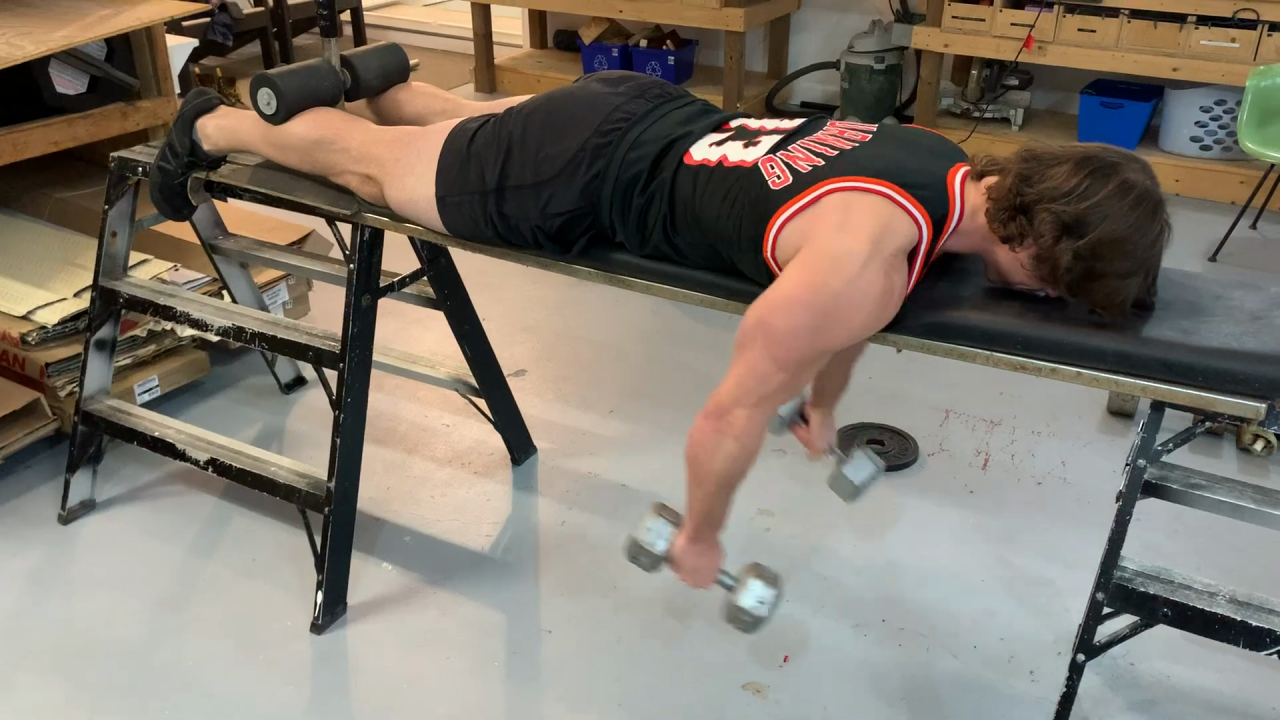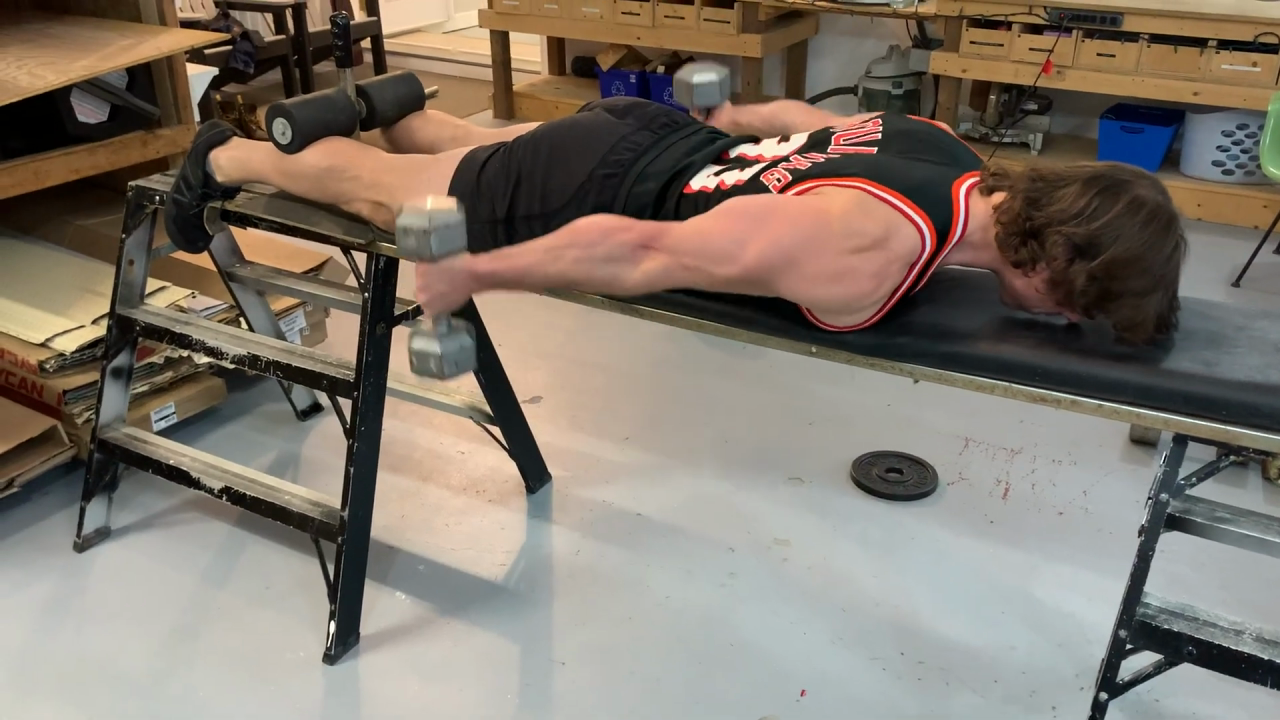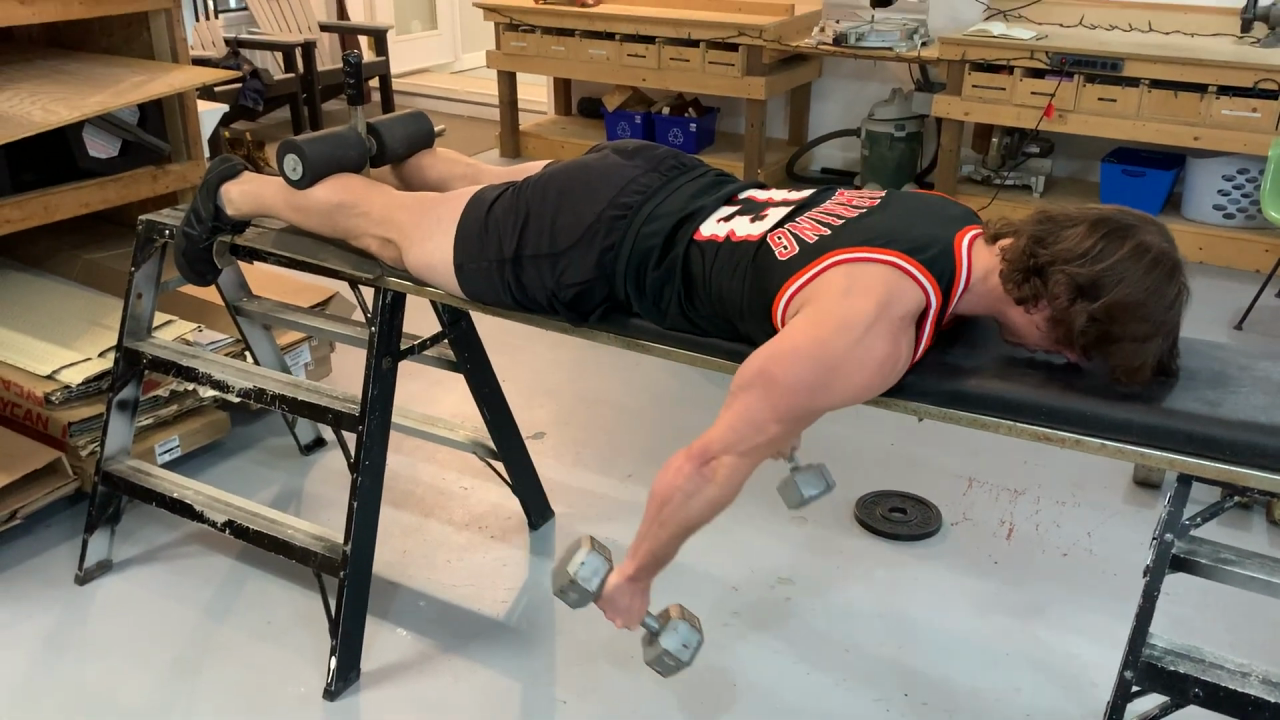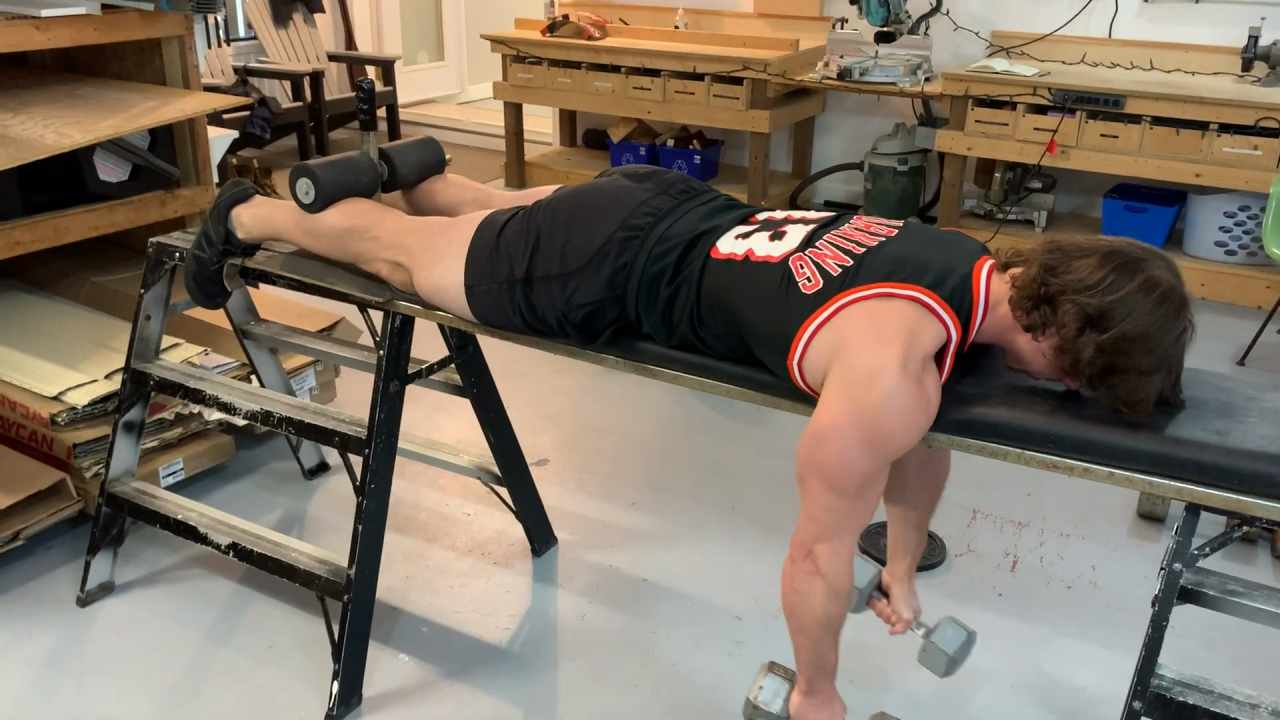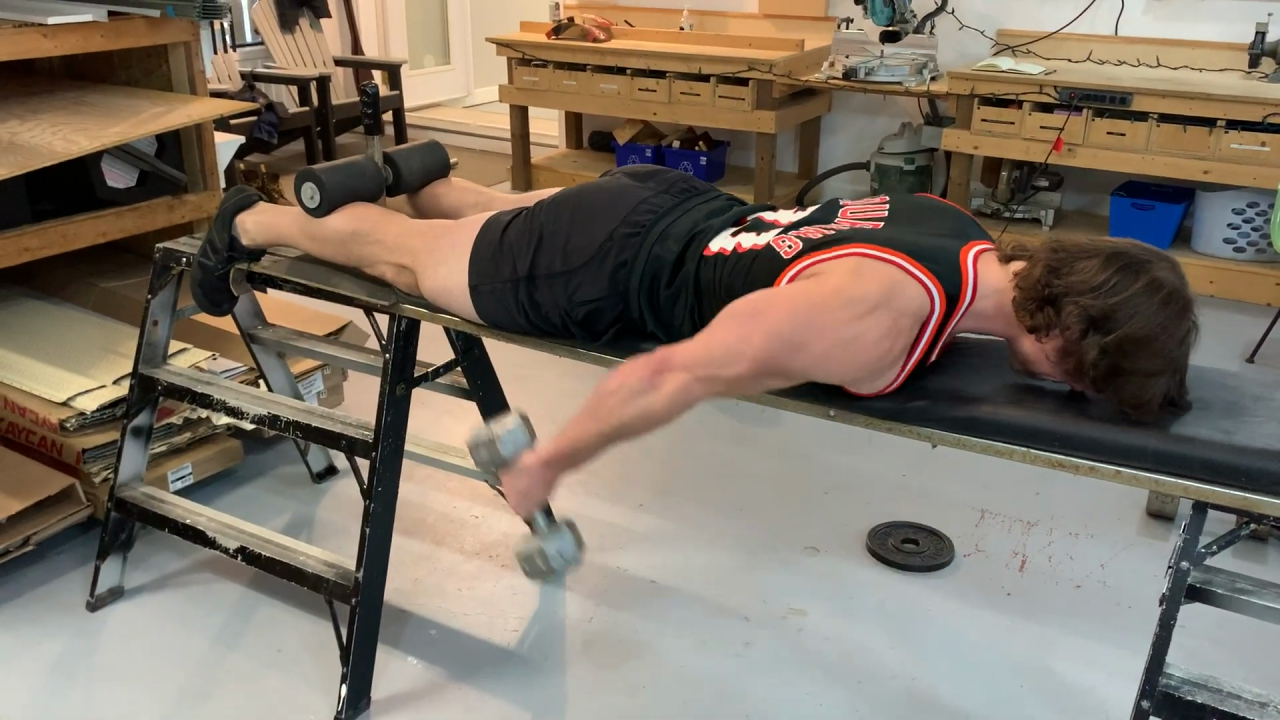
dt=1s
person 1, frame 1
left shoulder: (946, 164)
right shoulder: (863, 260)
right elbow: (732, 413)
left wrist: (823, 415)
right wrist: (698, 536)
left hip: (635, 115)
right hip: (579, 178)
left knee: (458, 113)
right knee: (370, 165)
right ankle: (214, 126)
person 1, frame 2
left shoulder: (947, 153)
right shoulder: (866, 258)
right elbow: (635, 249)
right wrist: (465, 273)
left hip: (640, 138)
right hip: (587, 196)
left knee: (468, 145)
right knee: (385, 192)
left ankle: (381, 110)
right ankle: (227, 160)
person 1, frame 3
left shoulder: (961, 226)
right shoulder: (874, 327)
right elbow: (715, 456)
left wrist: (797, 411)
right wrist: (632, 577)
left hip: (649, 180)
right hip: (595, 249)
left knee: (481, 179)
right knee: (386, 229)
right ankle: (236, 194)
person 1, frame 4
left shoulder: (971, 264)
right shoulder: (891, 369)
left elbow: (919, 440)
right elbow: (818, 549)
left wrist: (904, 568)
left hip: (660, 207)
right hip: (604, 272)
left knee: (492, 203)
right knee: (400, 254)
right ankle: (248, 216)
person 1, frame 5
left shoulder: (959, 234)
right shoulder: (878, 322)
right elbow: (667, 376)
right wrist: (547, 462)
left hip: (663, 209)
right hip: (608, 275)
left knee: (488, 211)
right knee: (408, 261)
right ankle: (254, 223)
